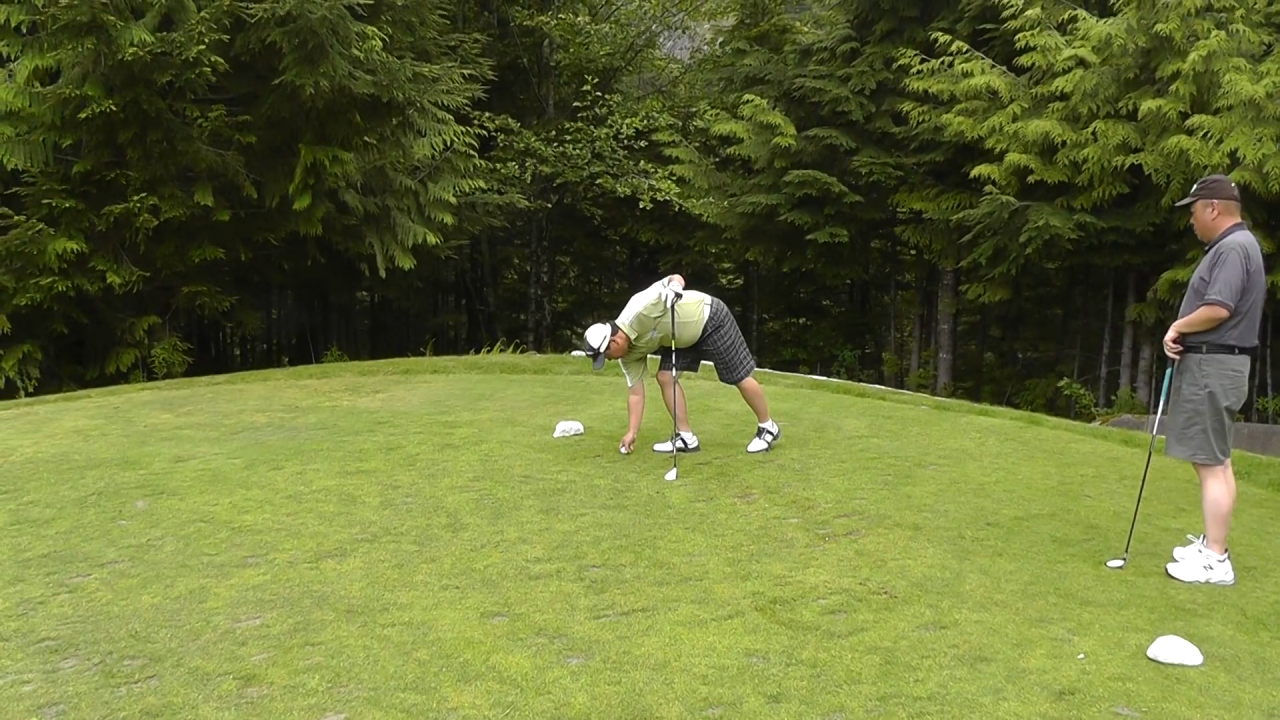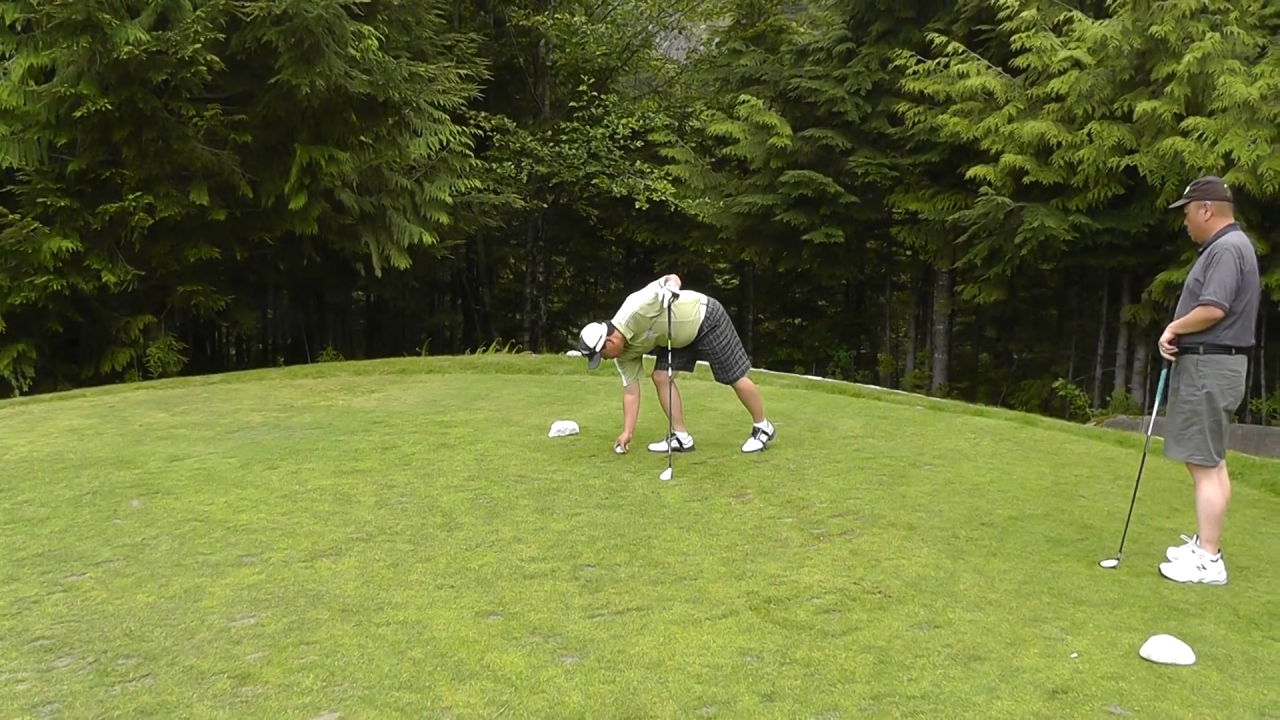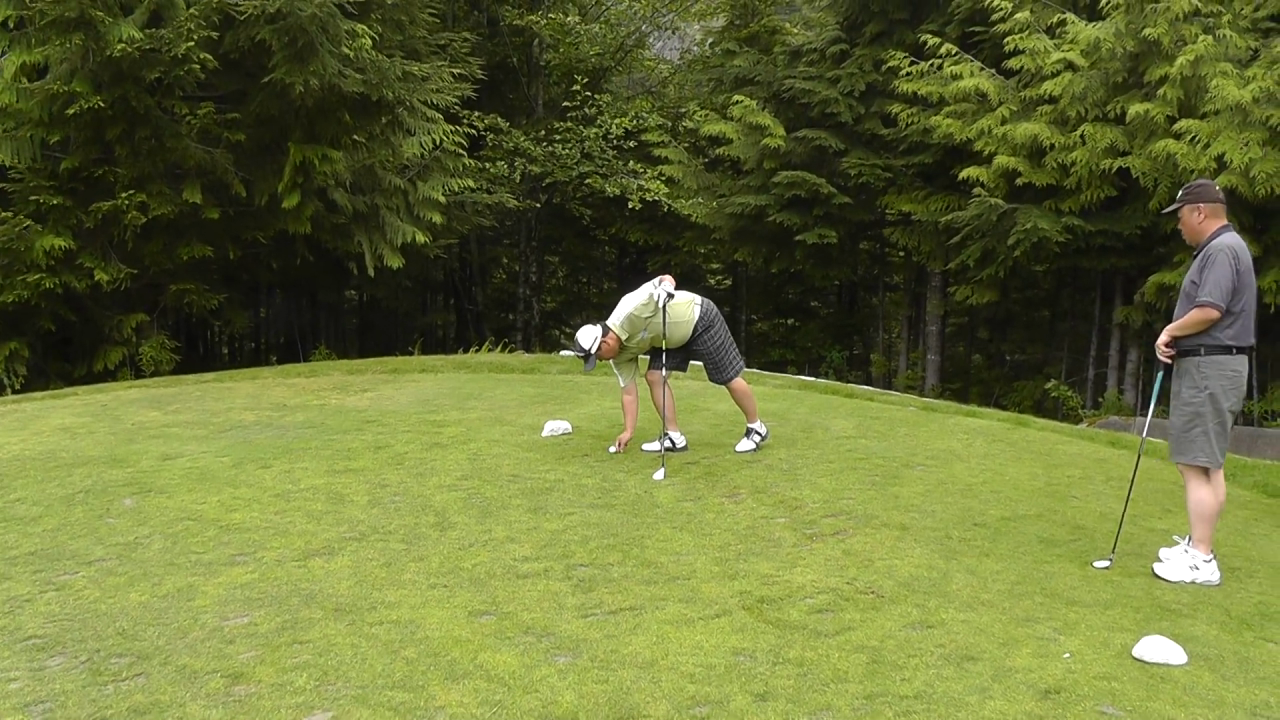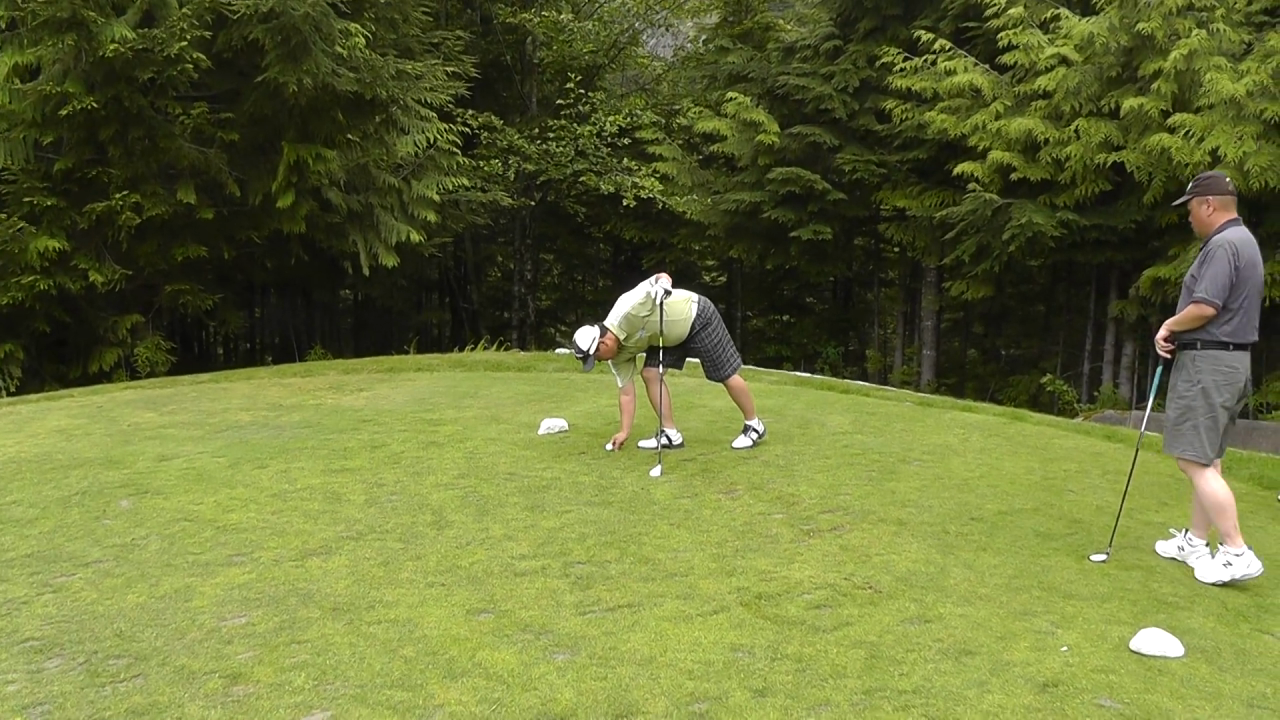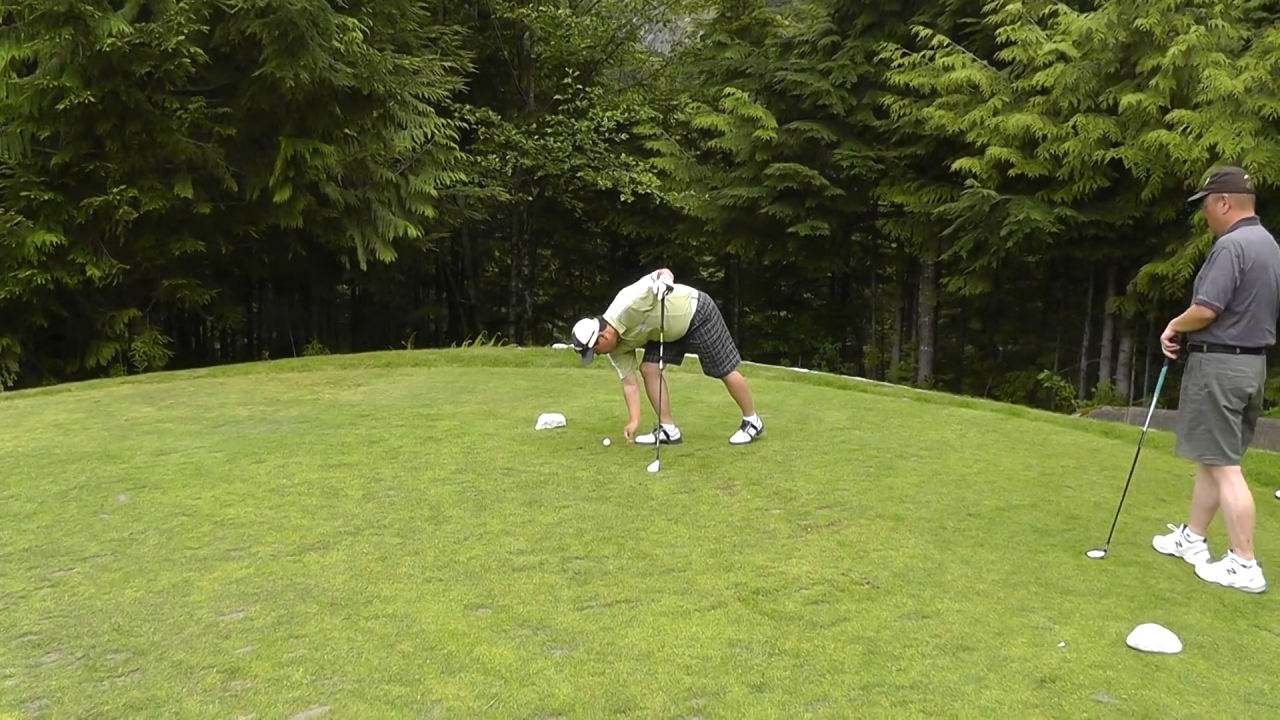
dt=0.3s
person 1, frame 1
left shoulder: (1232, 247)
right shoulder: (1230, 246)
left elbow: (1218, 309)
left wrist: (1178, 327)
right wrist: (1183, 334)
left hip: (1212, 365)
right hip: (1213, 363)
left knee: (1210, 463)
right knee: (1216, 460)
left ankle: (1215, 559)
right ankle: (1212, 544)
person 1, frame 2
left shoulder: (1227, 247)
right shoulder: (1224, 247)
left elbow: (1212, 309)
left wrist: (1172, 329)
right wrist: (1178, 335)
left hip: (1209, 366)
right hip: (1210, 364)
left knee: (1204, 464)
right knee: (1211, 461)
left ankle: (1208, 560)
right ankle: (1205, 545)
person 1, frame 3
left shoulder: (1221, 249)
right shoulder: (1220, 248)
left elbow: (1209, 311)
left wrist: (1170, 331)
right wrist: (1176, 337)
left hip: (1209, 368)
right hip: (1209, 366)
left knee: (1195, 464)
right knee: (1208, 463)
left ankle: (1201, 559)
right ankle: (1197, 546)
person 1, frame 4
left shoulder: (1224, 244)
right shoulder: (1243, 242)
left elbow: (1204, 307)
left wrist: (1168, 326)
right wrist: (1178, 330)
left hip: (1208, 363)
right hip: (1230, 360)
left knee: (1195, 461)
right knee: (1205, 458)
left ankle: (1237, 554)
right ankle: (1195, 541)
person 1, frame 5
left shoulder: (1232, 245)
left elbow: (1206, 310)
left wrist: (1173, 326)
left hip: (1219, 365)
left knee: (1224, 466)
right knee: (1212, 459)
left ankle: (1244, 565)
right ankle: (1192, 538)
person 2, frame 1
left shoulder: (639, 311)
right shoulder: (630, 352)
left elbow: (676, 278)
right elbow: (636, 391)
left wrist: (675, 286)
right wrist: (632, 432)
left hip: (710, 319)
left knee: (740, 377)
right knee: (665, 377)
left ankle: (768, 428)
right ankle: (686, 437)
person 2, frame 2
left shoulder: (635, 312)
right shoulder: (626, 352)
left elbow: (673, 278)
right elbow: (631, 391)
left wrist: (671, 286)
right wrist: (627, 431)
left hip: (706, 319)
left knee: (735, 377)
right knee: (660, 377)
left ankle: (763, 428)
right ankle: (681, 437)
person 2, frame 3
left shoulder: (630, 311)
right shoulder: (621, 353)
left elbow: (667, 278)
right elbow: (629, 392)
left wrist: (666, 286)
right wrist: (628, 431)
left hip: (700, 319)
left knee: (729, 378)
right knee: (654, 377)
left ankle: (756, 428)
right ankle: (674, 436)
person 2, frame 4
left shoulder: (627, 312)
right shoulder: (619, 352)
left elbow: (662, 277)
right elbow: (626, 392)
left wrist: (663, 282)
right wrist: (624, 431)
left hip: (697, 318)
left knee: (726, 374)
right knee: (650, 374)
left ankle: (754, 425)
right ankle: (670, 433)
person 2, frame 5
left shoulder: (628, 306)
right shoulder: (618, 346)
left elbow: (664, 272)
right elbow: (629, 384)
left wrist: (665, 279)
right wrist: (634, 420)
left hip: (698, 314)
left knee: (726, 370)
right knee: (649, 369)
left ankle: (752, 421)
right ankle: (668, 428)
